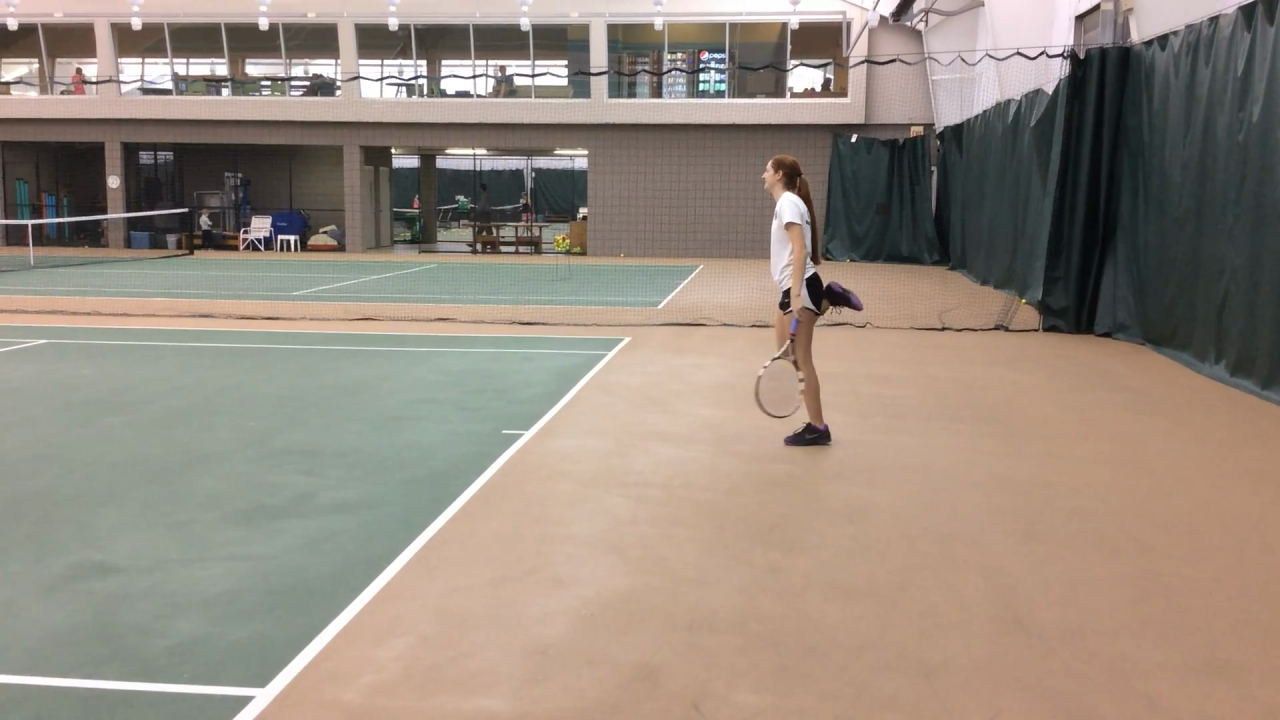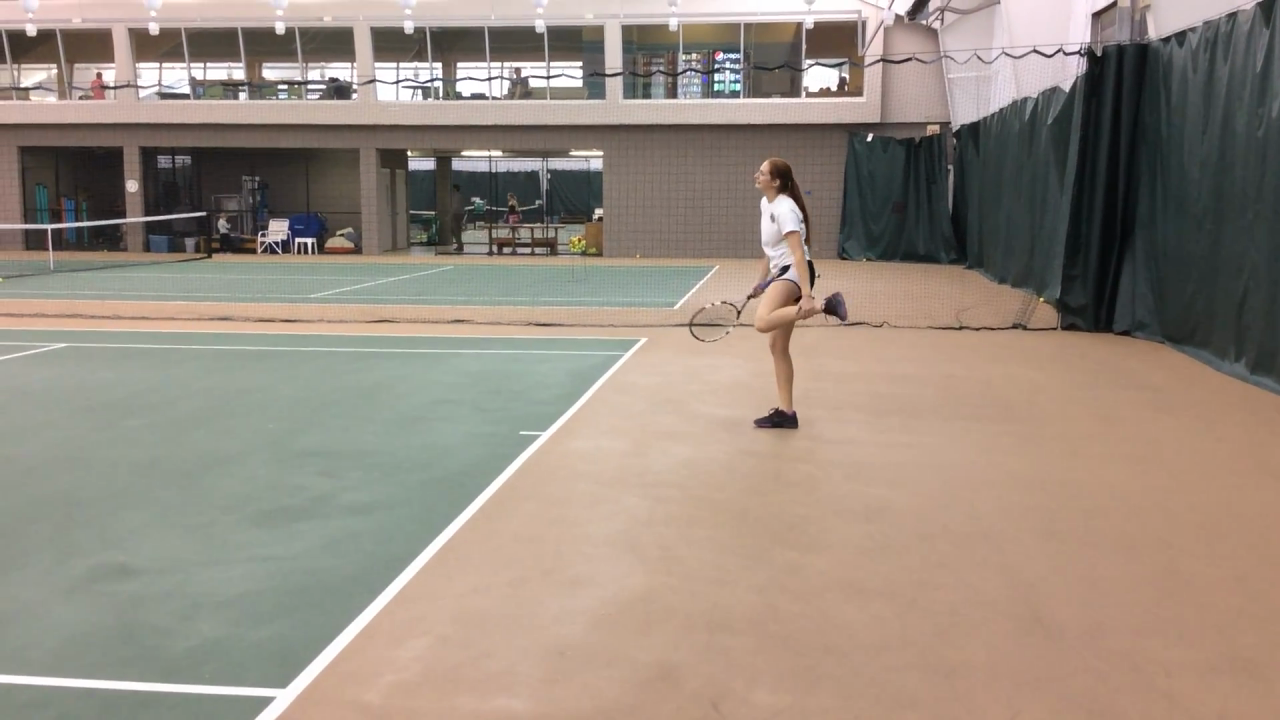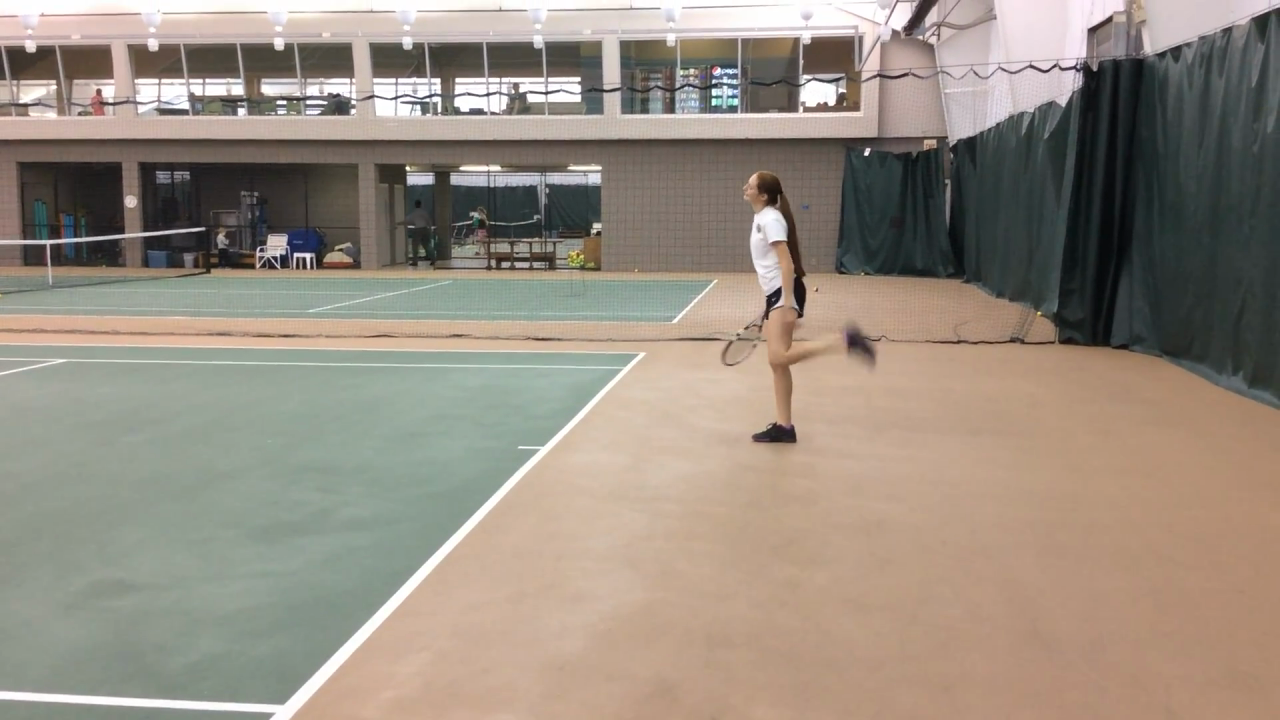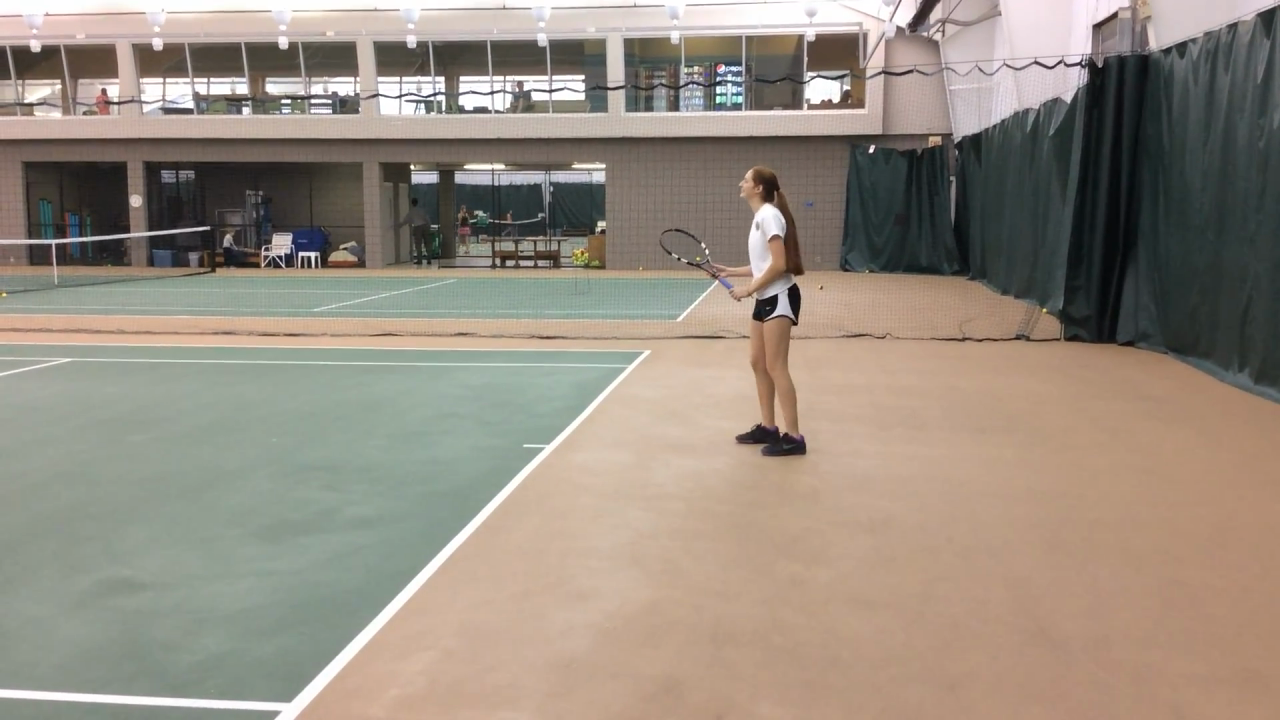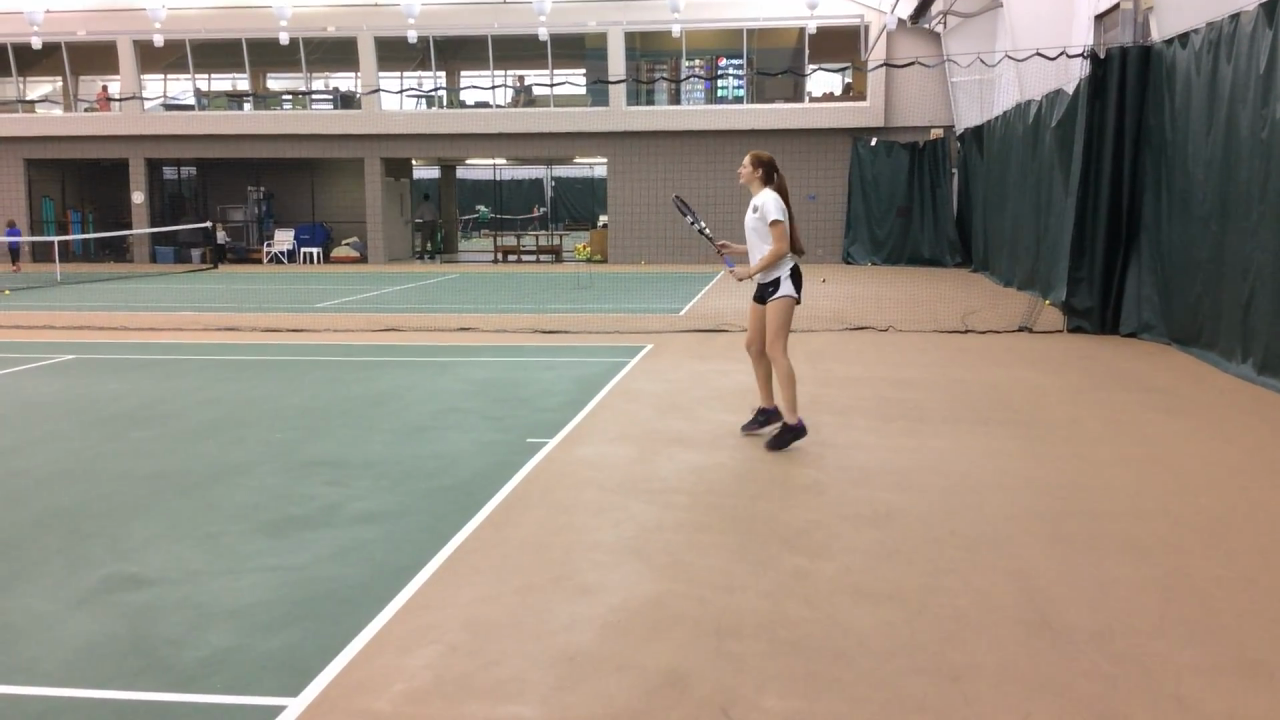
dt=1s
person 1, frame 1
left shoulder: (788, 203)
right shoulder: (787, 202)
left elbow: (800, 251)
left wrist: (797, 294)
left hip: (801, 287)
right hip: (795, 287)
left knee: (801, 359)
right knee: (785, 348)
left ankle: (817, 428)
right ankle: (829, 298)
person 1, frame 2
left shoulder: (785, 209)
right shoulder: (766, 203)
left elbow: (798, 254)
left wrist: (807, 295)
right wrist: (761, 279)
left hip: (794, 272)
right hip: (782, 274)
left knee: (762, 321)
right knee: (777, 345)
left ankle: (824, 305)
right ankle: (786, 412)
person 1, frame 3
left shoulder: (771, 219)
right shoulder: (761, 217)
left elbow: (787, 265)
left wrist: (785, 309)
left hip: (785, 293)
right hip: (775, 294)
left knee: (779, 356)
right knee: (777, 362)
left ankle: (846, 340)
right ankle: (783, 427)
person 1, frame 4
left shoulder: (770, 215)
right shoulder: (760, 217)
left elbow: (779, 265)
left wrist: (748, 289)
right wrist: (730, 271)
left hip: (780, 298)
right hip: (766, 299)
left knee: (776, 367)
right knee: (758, 362)
left ankle: (794, 437)
right ankle: (767, 428)
person 1, frame 5
left shoulder: (770, 200)
right shoulder: (756, 201)
left elbow: (781, 247)
left wrist: (749, 270)
right wrist: (734, 248)
left hip: (782, 281)
right hip: (765, 282)
left knee: (775, 350)
right knee: (753, 346)
left ankle: (791, 422)
right ankle: (768, 408)
